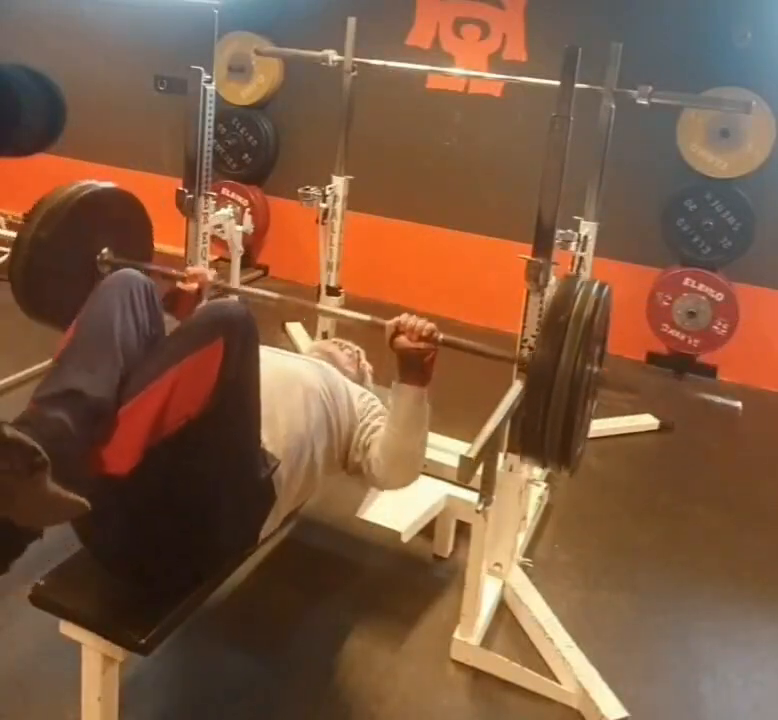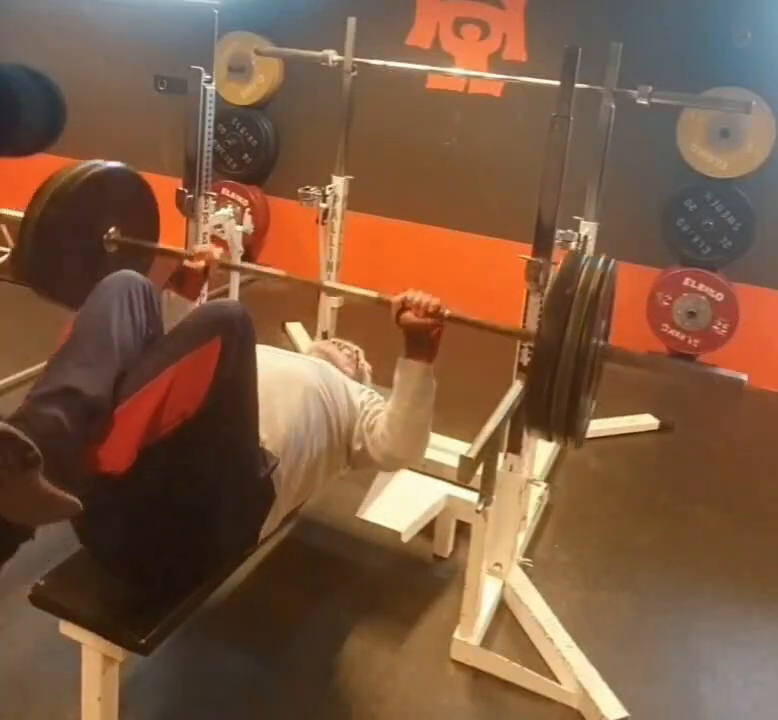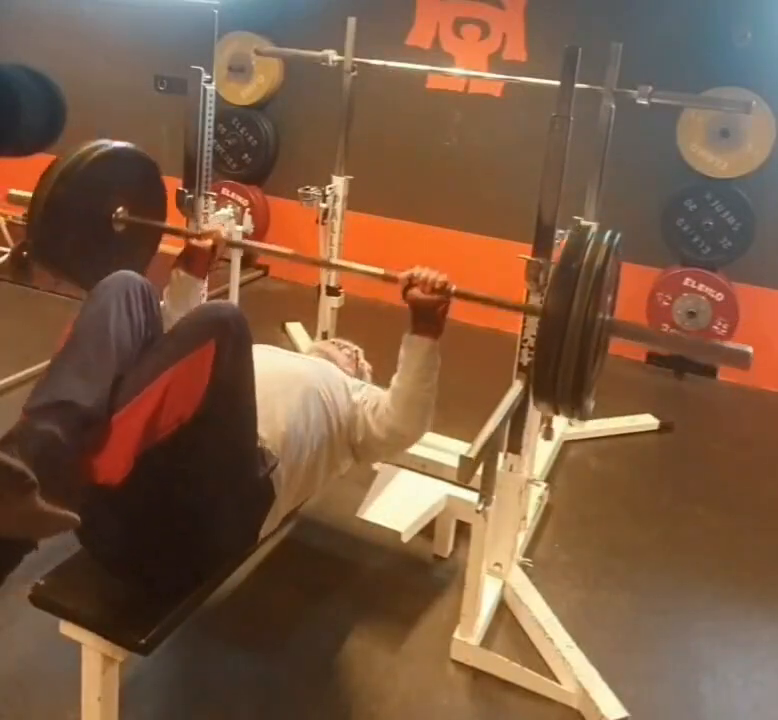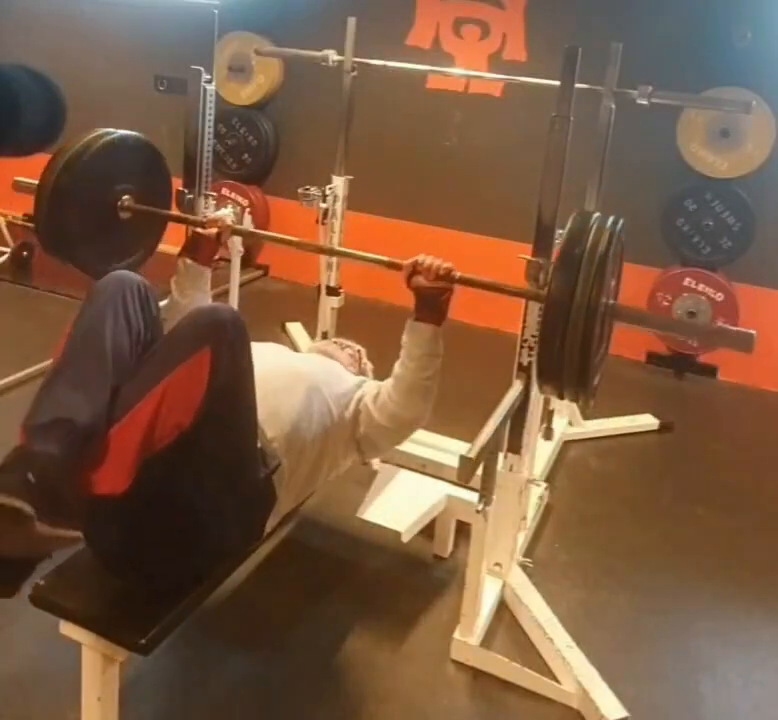
dt=0.1s
person 1, frame 1
left shoulder: (353, 405)
right shoulder: (271, 360)
left elbow: (395, 468)
right elbow: (173, 367)
left wrist: (412, 375)
right wrist: (179, 313)
left hip: (207, 508)
left knee: (227, 319)
right knee: (128, 286)
right ankle: (41, 460)
person 1, frame 2
left shoulder: (352, 403)
right shoulder: (262, 363)
left elbow: (400, 446)
right elbow: (175, 357)
left wrist: (418, 350)
right wrist: (184, 291)
left hip: (200, 514)
left knee: (224, 321)
right knee: (126, 288)
left ankle: (42, 463)
person 1, frame 3
left shoulder: (352, 401)
right shoulder: (265, 359)
left elbow: (404, 422)
right elbow: (178, 343)
left wrist: (424, 326)
right wrist: (189, 269)
left hip: (208, 508)
right hip: (134, 476)
left knee: (220, 321)
right knee: (126, 290)
left ankle: (62, 480)
right ankle: (43, 462)
person 1, frame 4
left shoulder: (352, 398)
right shoulder: (270, 357)
left elbow: (407, 407)
right elbow: (182, 334)
left wrist: (428, 312)
right wrist: (196, 259)
left hip: (205, 514)
right hip: (129, 487)
left knee: (217, 325)
right knee: (122, 289)
left ankle: (44, 496)
right ankle: (38, 495)
